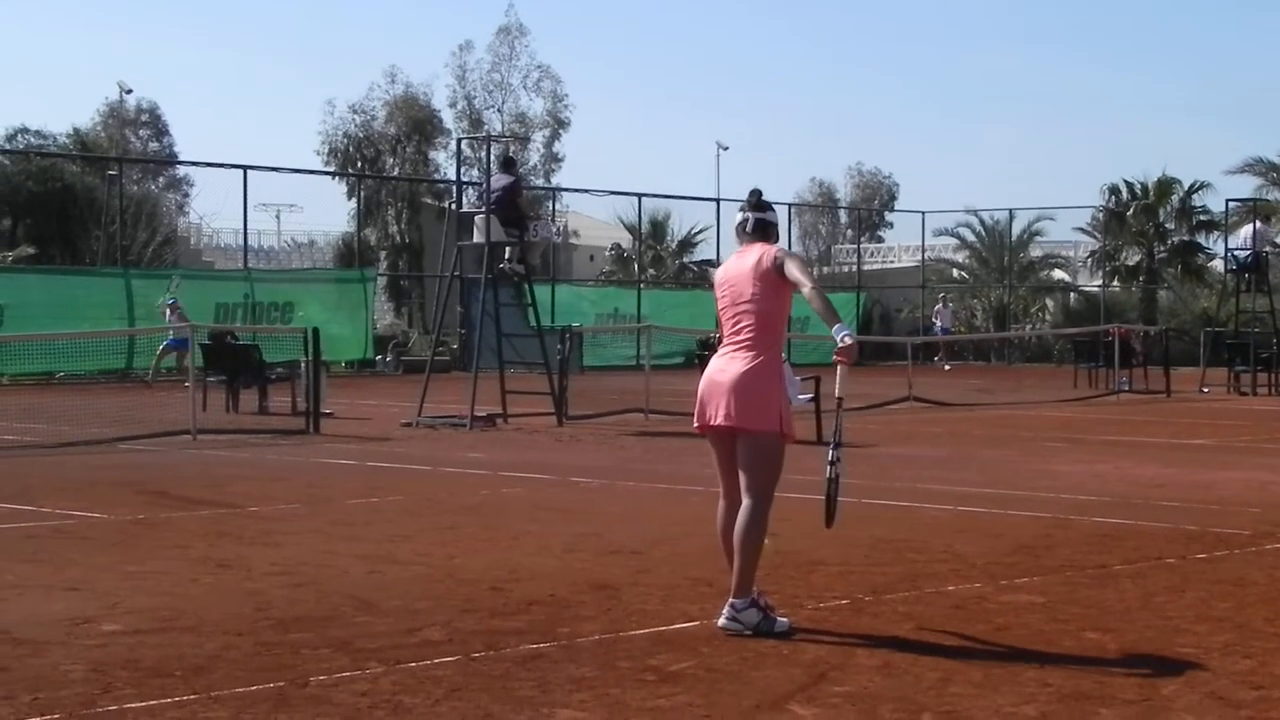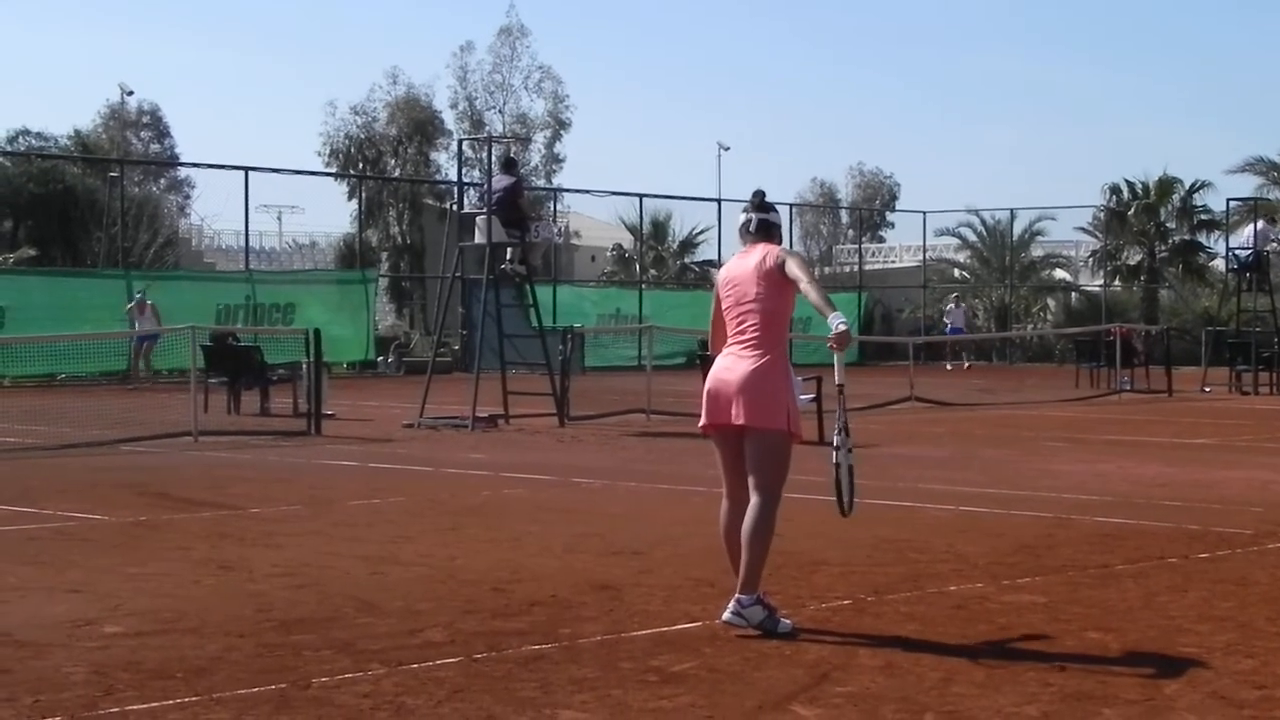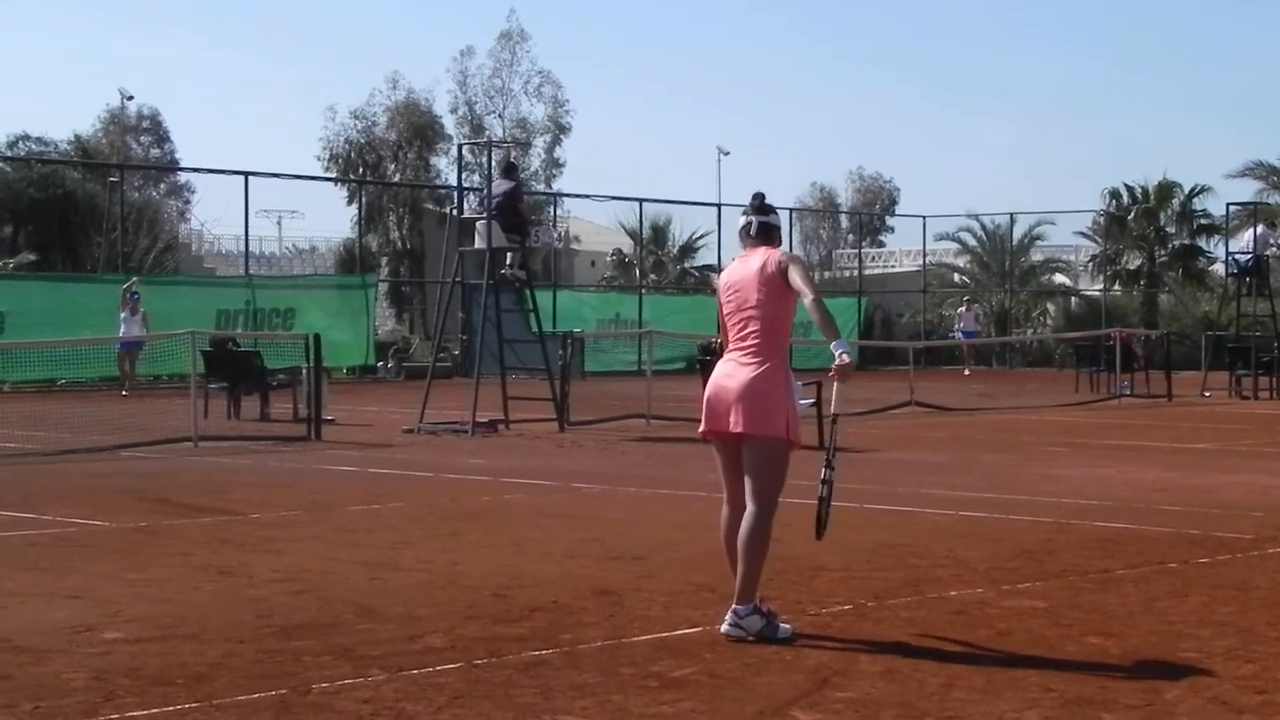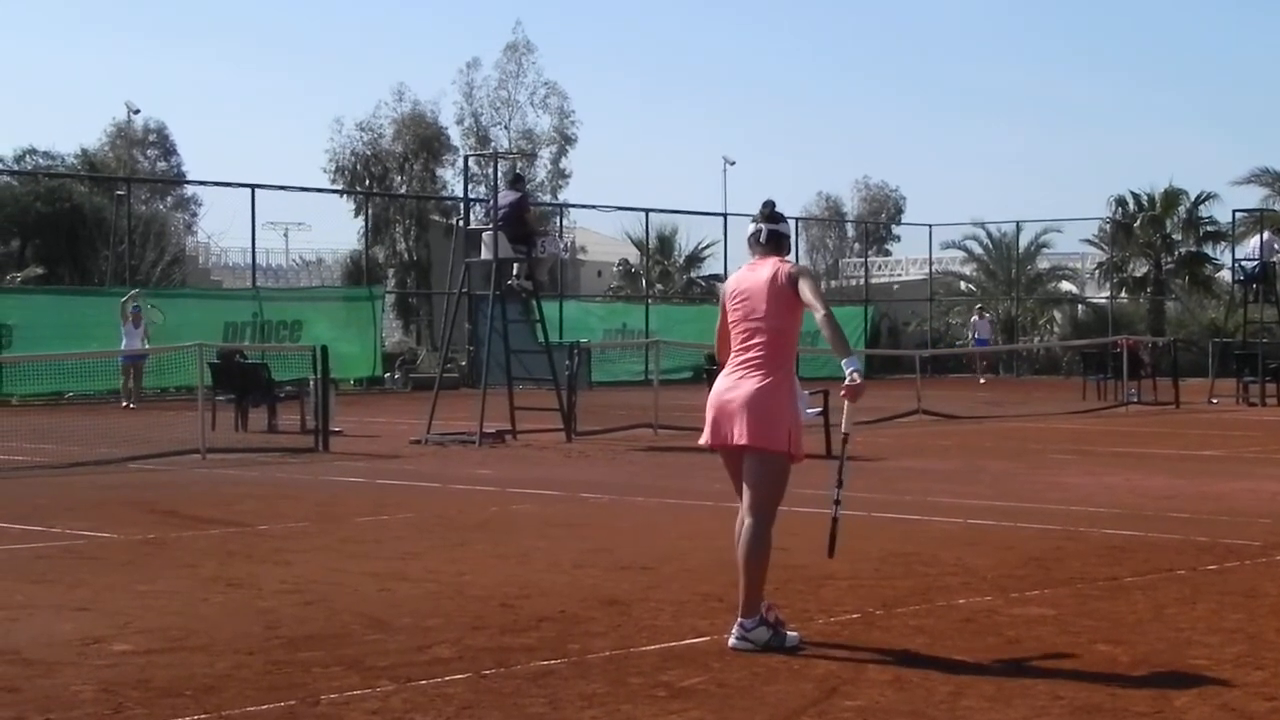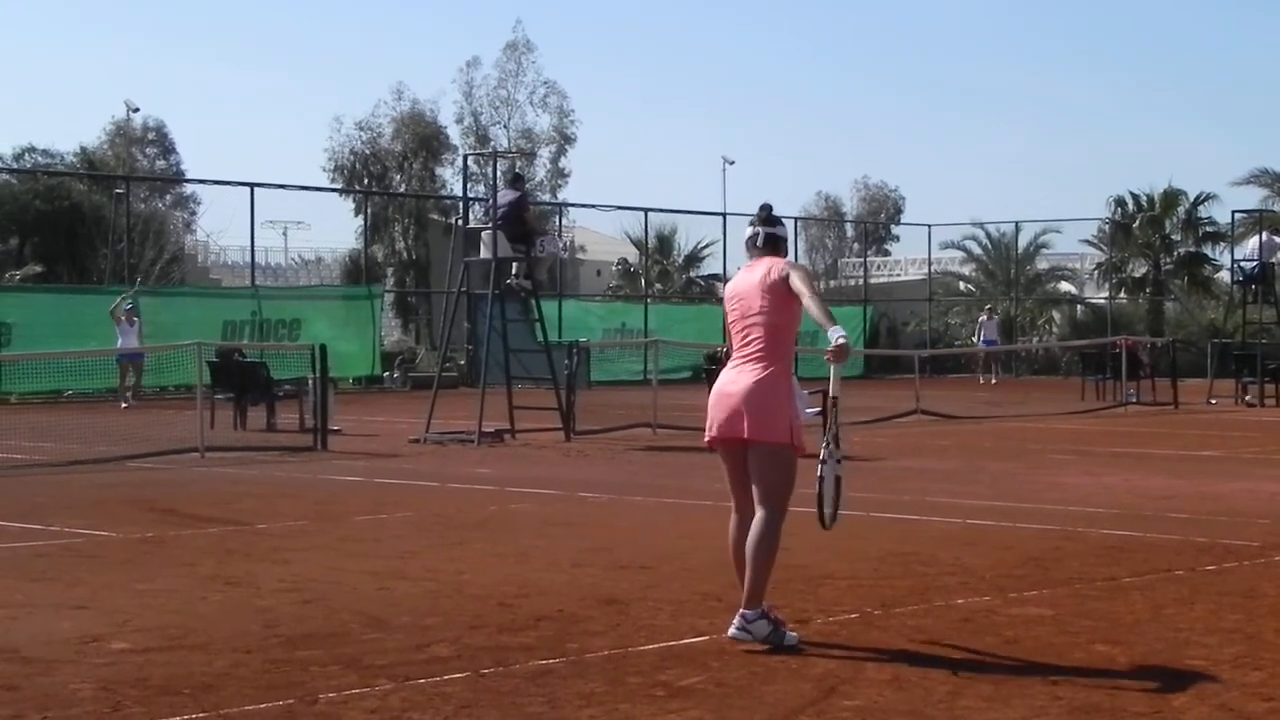
dt=0.4s
person 1, frame 1
left shoulder: (723, 271)
right shoulder: (778, 257)
right elbow: (809, 286)
right wrist: (840, 331)
left hip: (716, 378)
right hip: (755, 382)
left knee: (732, 494)
right knee: (756, 497)
left ankle: (743, 595)
right ankle: (739, 605)
person 1, frame 2
left shoulder: (725, 271)
right shoulder: (781, 257)
right elbow: (807, 282)
right wrist: (837, 321)
left hip: (721, 380)
right hip: (762, 381)
left knee: (736, 494)
right knee: (764, 495)
left ankle: (746, 596)
right ankle: (746, 600)
person 1, frame 3
left shoulder: (726, 275)
right shoulder: (784, 261)
right elbow: (811, 299)
right wrist: (840, 348)
left hip: (722, 384)
right hip: (763, 388)
left knee: (736, 501)
right knee: (761, 504)
left ankle: (745, 601)
right ankle: (742, 611)
person 1, frame 4
left shoulder: (732, 283)
right shoulder: (794, 274)
right elbow: (823, 314)
right wrist: (851, 366)
left hip: (725, 395)
right hip: (766, 400)
left knee: (748, 510)
right knee: (760, 515)
left ankle: (754, 610)
right ankle: (748, 625)
person 1, frame 5
left shoulder: (732, 285)
right shoulder: (787, 270)
right elbow: (808, 296)
right wrist: (835, 332)
left hip: (726, 392)
right hip: (765, 394)
left knee: (744, 507)
right knee: (770, 508)
left ankle: (752, 608)
right ankle: (750, 614)
